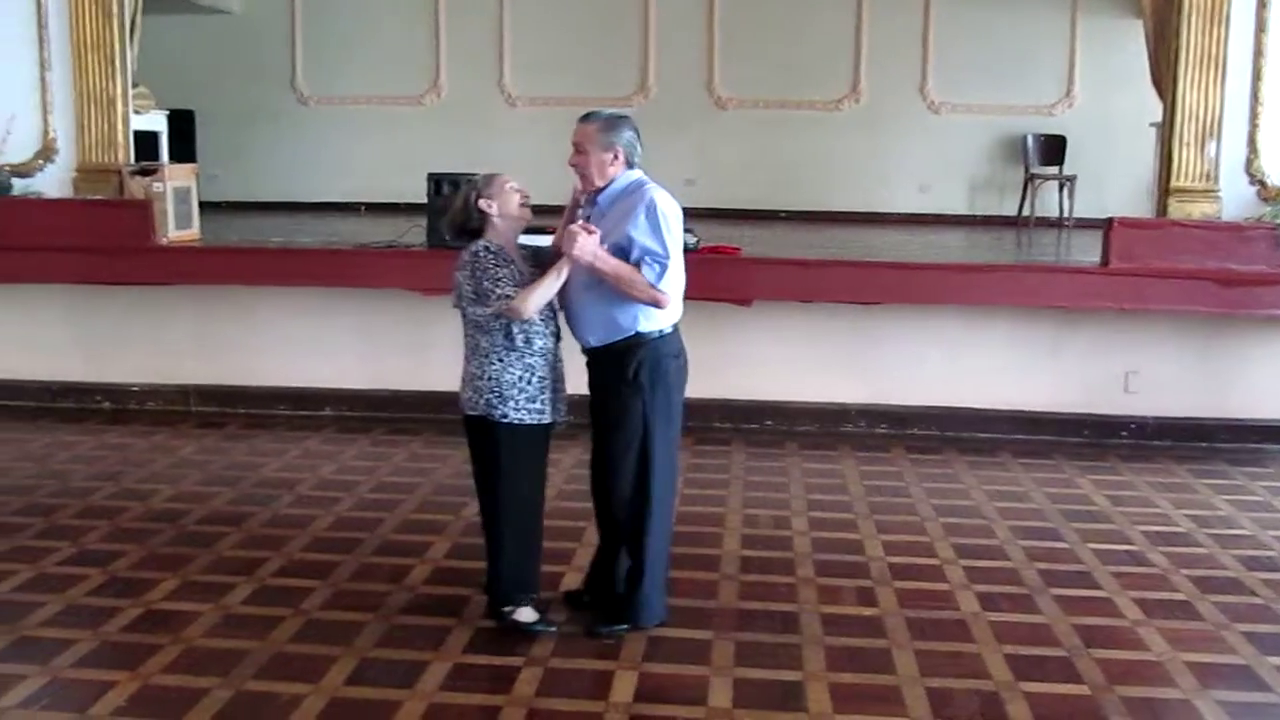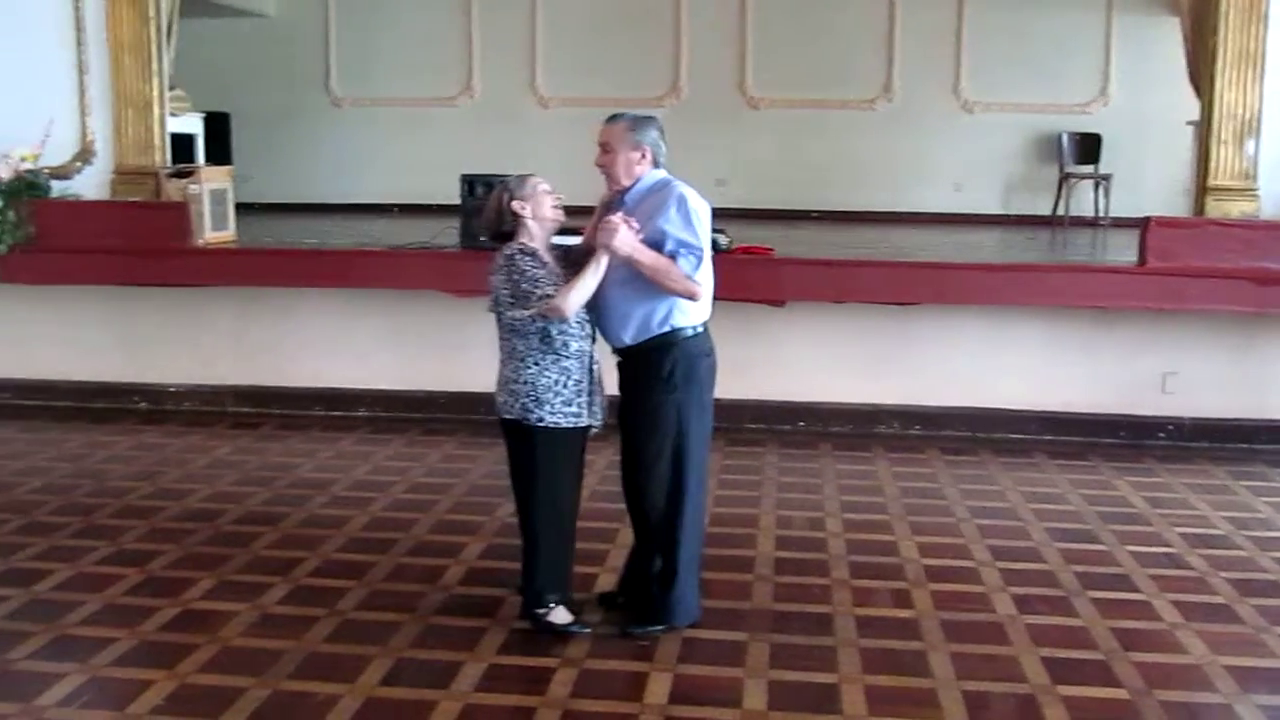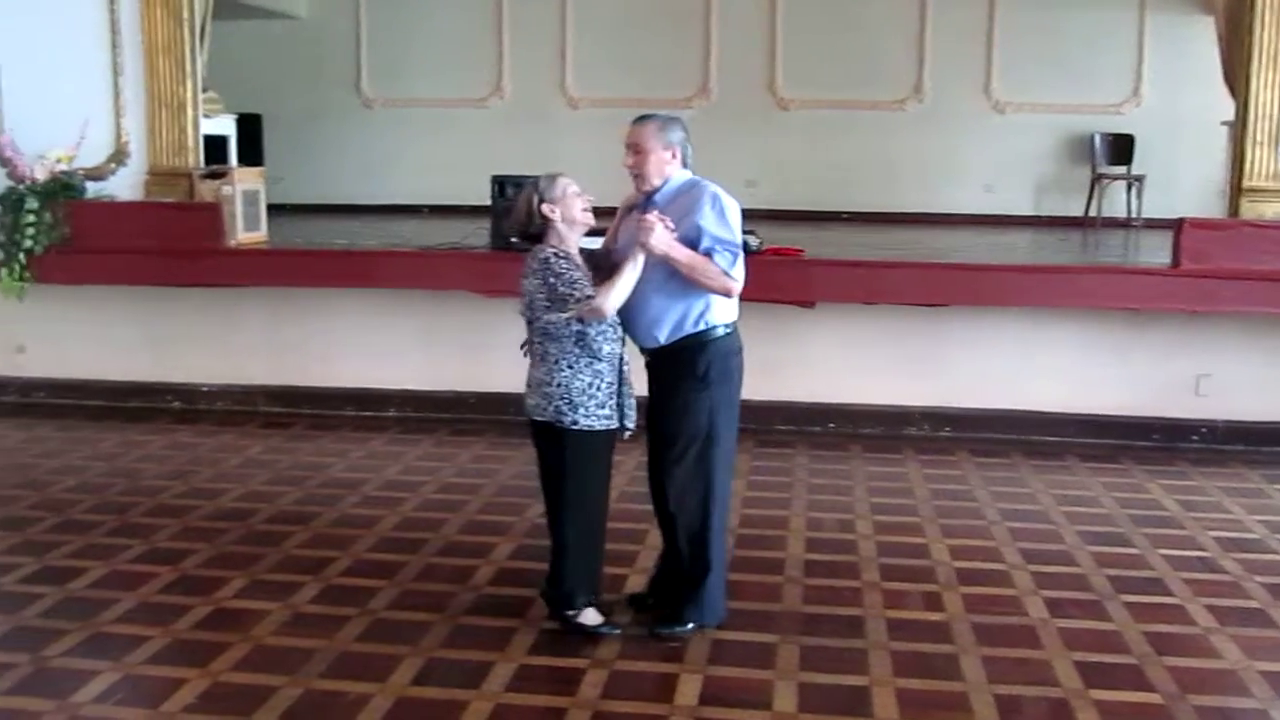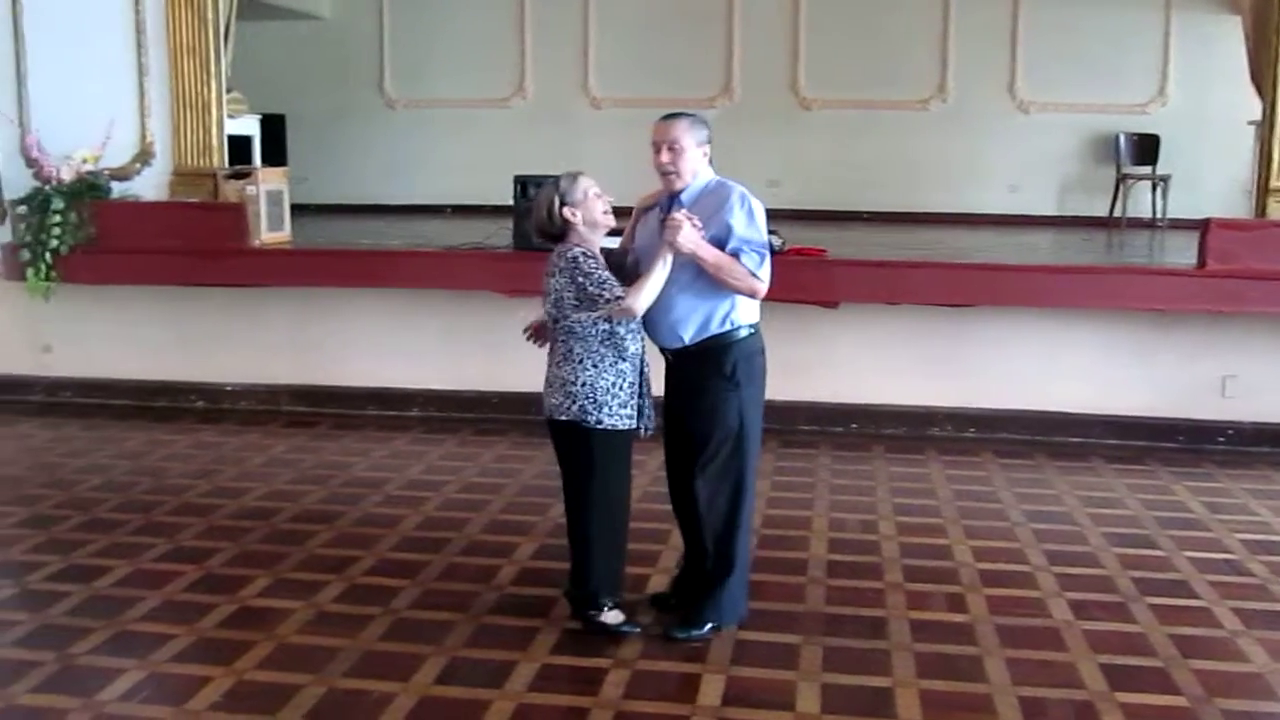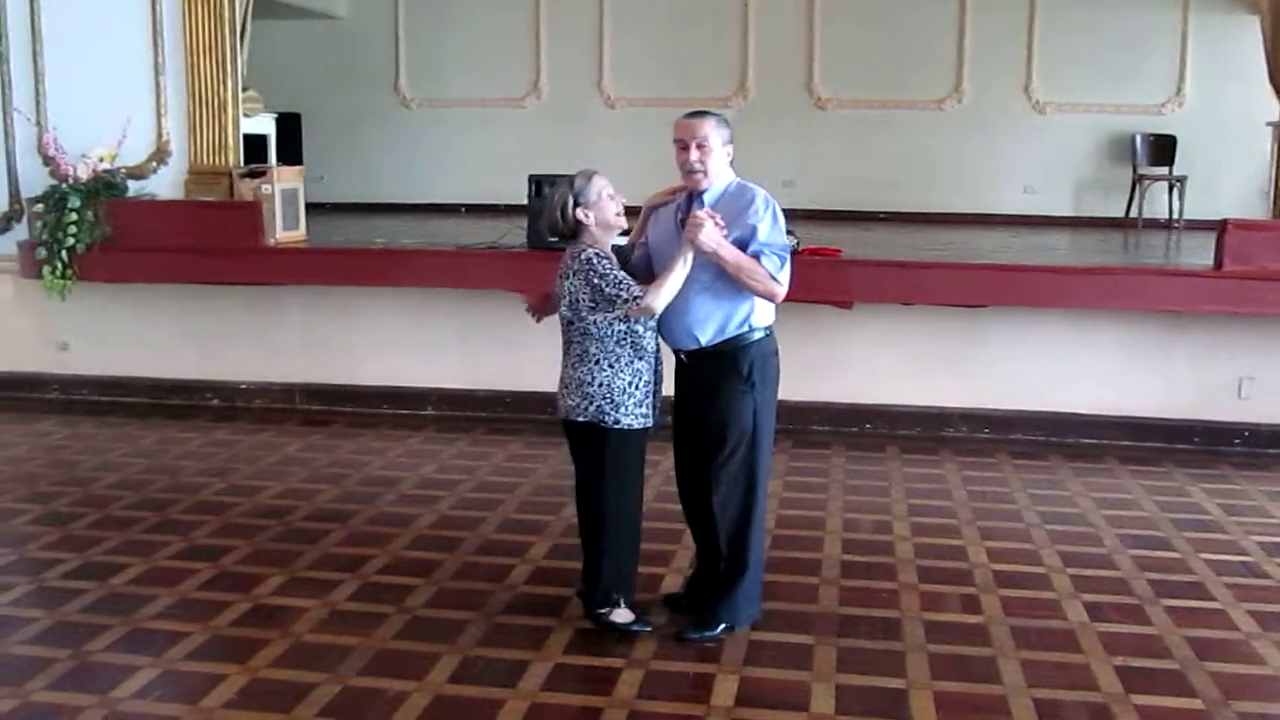
dt=0.2s
person 1, frame 1
left shoulder: (648, 204)
right shoulder: (597, 204)
left elbow: (661, 294)
left wrist: (595, 257)
left hip: (644, 360)
right hip: (610, 357)
left knee: (640, 482)
right knee: (609, 477)
left ankle: (640, 601)
right ankle: (607, 582)
person 1, frame 2
left shoulder: (676, 201)
right shoulder: (621, 206)
left elbow: (694, 285)
right elbow: (601, 278)
left wrist: (631, 249)
left hip: (674, 357)
right hip: (639, 357)
left knee: (671, 481)
right knee: (641, 477)
left ankle: (673, 602)
right ankle: (640, 583)
person 1, frame 3
left shoulder: (706, 201)
right shoulder: (637, 211)
left elbow: (729, 282)
left wrist: (666, 247)
left hip: (703, 356)
right hip: (664, 357)
left knee: (695, 478)
right knee: (667, 475)
left ankle: (699, 601)
right ankle: (671, 583)
person 1, frame 4
left shoulder: (733, 202)
right shoulder: (652, 215)
left elbow: (755, 283)
right elbow: (624, 282)
left wrist: (695, 247)
left hip: (727, 358)
right hip: (682, 360)
left knee: (721, 480)
right knee: (684, 478)
left ankle: (720, 602)
right ankle: (694, 582)
person 1, frame 5
left shoulder: (753, 203)
right shoulder: (665, 215)
left elbow: (775, 287)
right elbow: (629, 277)
left wrist: (716, 246)
left hip: (740, 360)
right hip: (691, 362)
left knee: (734, 482)
right knee: (693, 478)
left ankle: (732, 603)
right ankle: (707, 581)
person 2, frame 1
left shoulder: (527, 255)
right shoulder: (479, 258)
left elbow: (554, 267)
right elbow: (522, 307)
right wrist: (571, 258)
left hip: (532, 398)
right hip: (499, 402)
left knee: (526, 498)
right knee: (509, 500)
left ankle: (517, 587)
right ankle: (506, 598)
person 2, frame 2
left shoulder: (553, 256)
right shoulder: (513, 261)
left elbow: (587, 263)
right elbow: (563, 305)
right wrist: (607, 251)
left hip: (567, 401)
right hip: (536, 405)
left knee: (561, 500)
right knee: (544, 502)
left ankle: (549, 588)
right ankle: (540, 600)
person 2, frame 3
left shoulder: (574, 259)
right shoulder: (546, 263)
left elbow: (612, 268)
right elbow: (601, 305)
right wrist: (642, 250)
left hip: (593, 403)
right hip: (567, 406)
left knee: (588, 502)
right knee: (574, 504)
left ankle: (572, 588)
right ankle: (569, 601)
person 2, frame 4
left shoulder: (592, 259)
right shoulder: (572, 262)
right elbow: (632, 305)
left wrist: (640, 217)
right wrist: (669, 248)
left hip: (609, 403)
right hip: (587, 406)
left knee: (606, 501)
right knee: (596, 502)
left ankle: (592, 588)
right ankle: (593, 601)
person 2, frame 5
left shoulder: (603, 257)
right shoulder: (586, 263)
right elbow: (650, 303)
left wrist: (648, 213)
right wrist: (690, 246)
left hip: (619, 403)
right hip: (603, 407)
left knee: (617, 500)
right knee: (609, 502)
left ankle: (604, 588)
right ankle: (603, 600)
